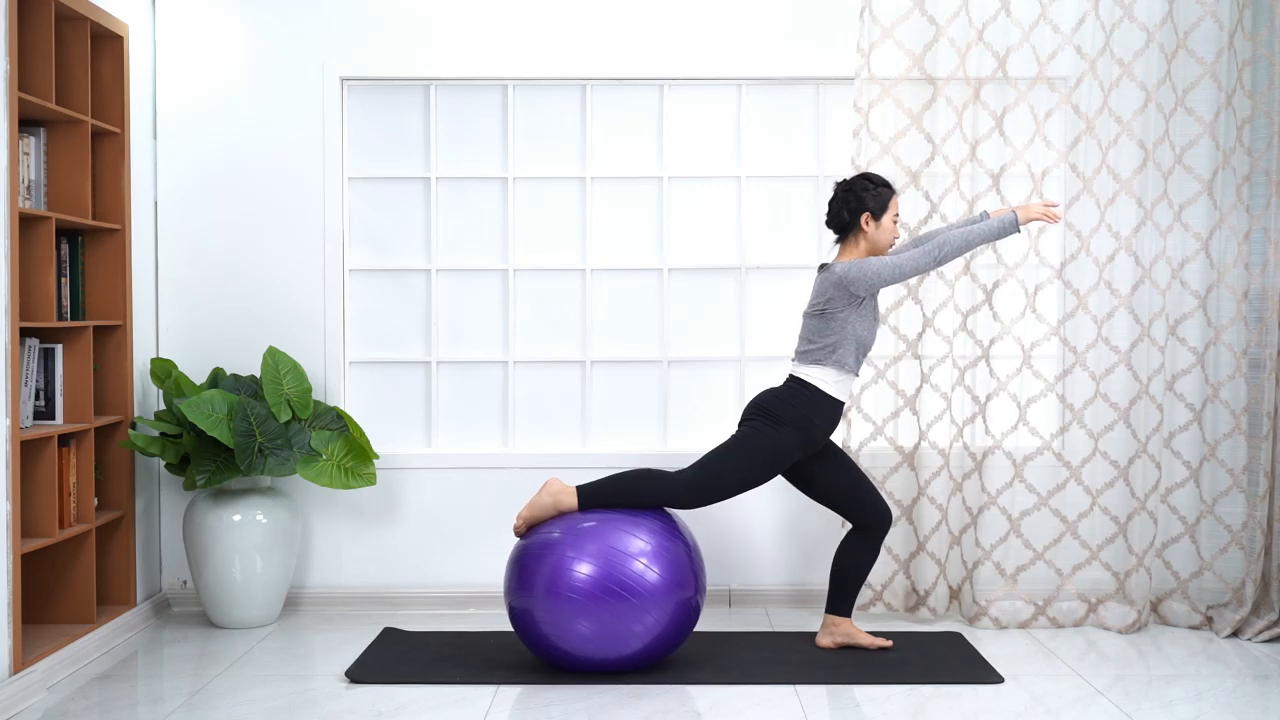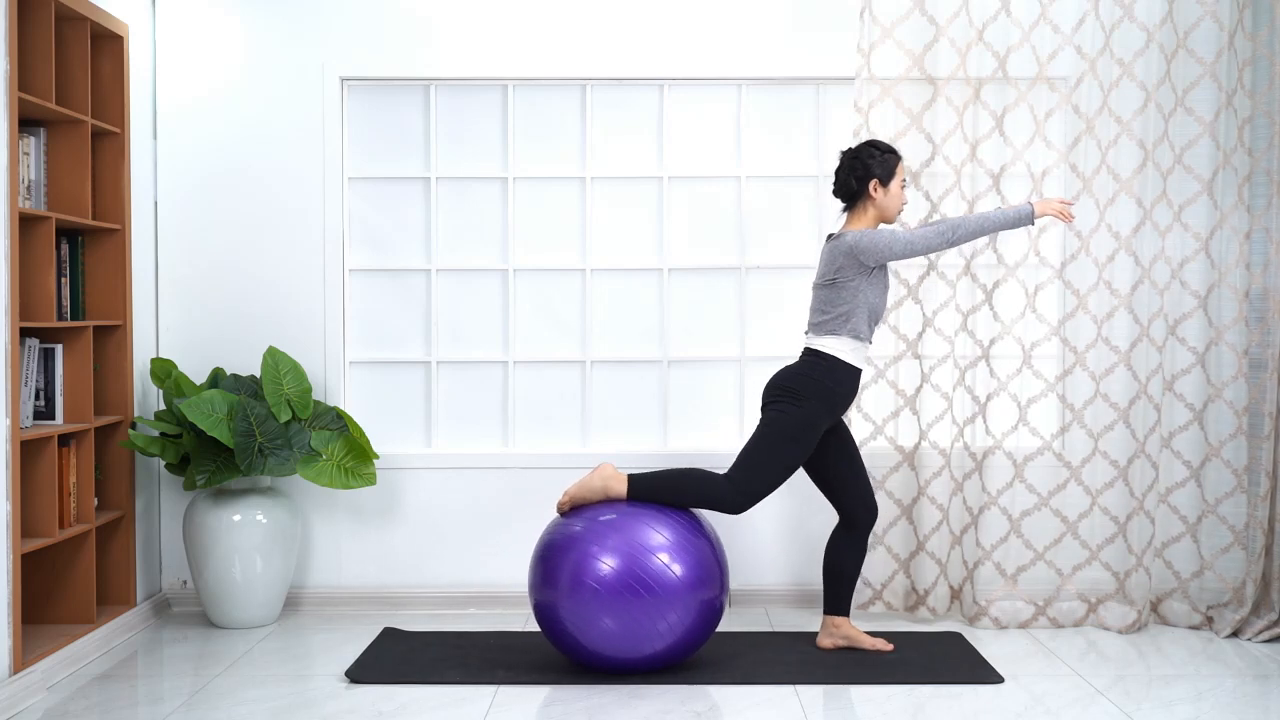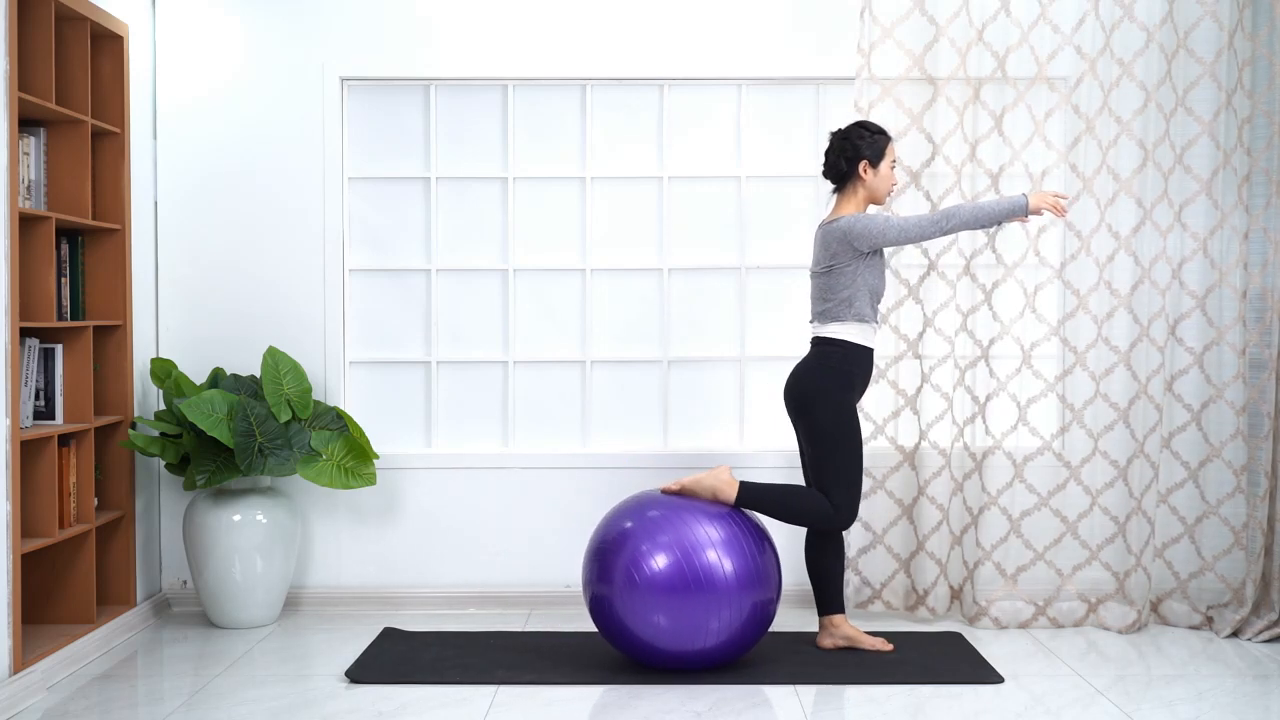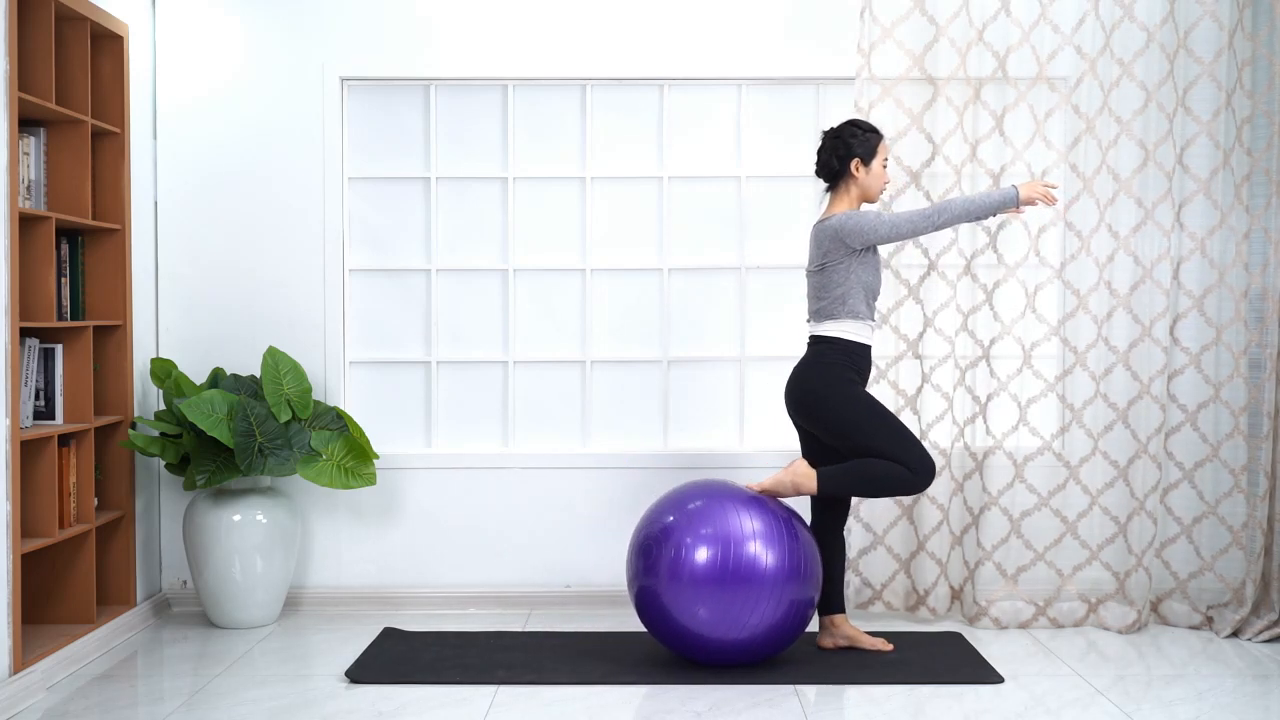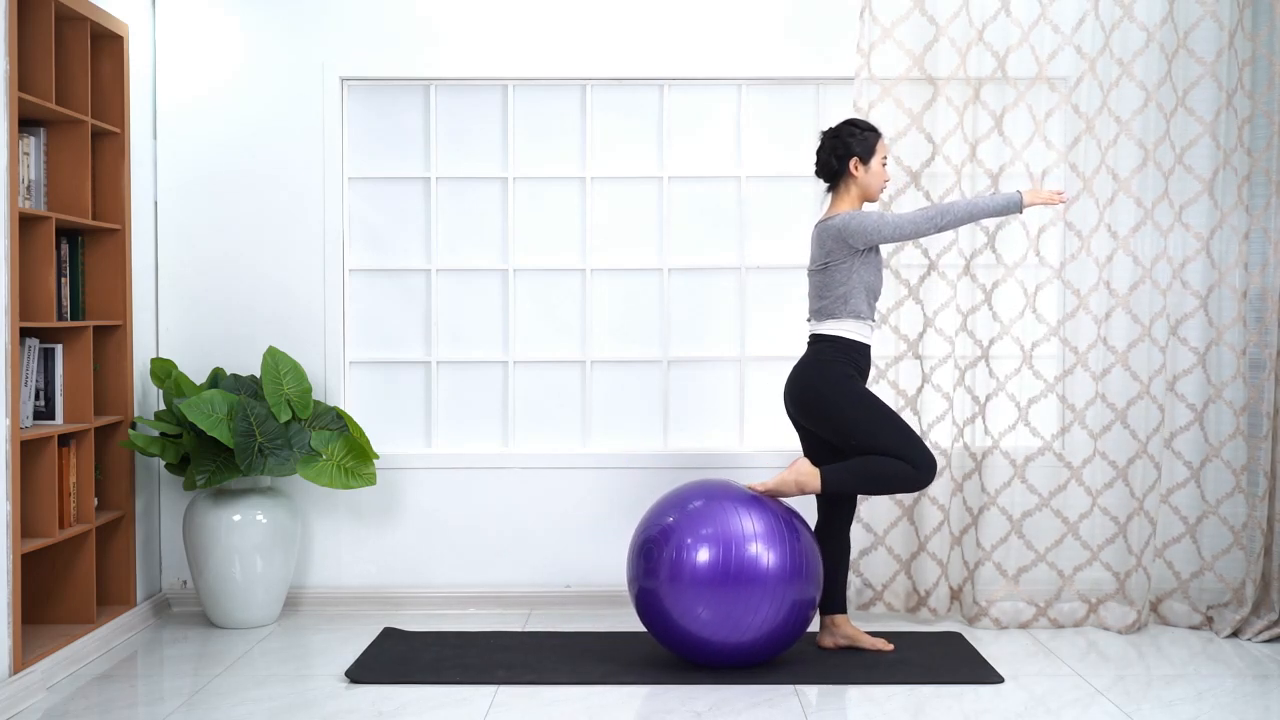
dt=1s
person 1, frame 1
left shoulder: (854, 271)
right shoulder: (848, 276)
left elbow: (928, 246)
right elbow: (936, 254)
left wrist: (995, 215)
right wrist: (1012, 220)
left hip: (802, 428)
right hip: (785, 420)
left knee: (873, 518)
right knee: (686, 488)
left ankle: (836, 625)
right ankle: (567, 496)
person 1, frame 2
left shoulder: (859, 243)
right shoulder: (857, 245)
left elbow: (936, 234)
right elbow: (944, 236)
left wrist: (1020, 212)
right wrist: (1028, 211)
left hip: (817, 400)
right hip: (806, 395)
left knee: (859, 512)
right knee: (736, 492)
left ankle: (836, 625)
right ankle: (616, 484)
person 1, frame 3
left shoulder: (848, 227)
right shoulder: (852, 229)
left elbow: (925, 228)
right elbow: (937, 225)
left wrist: (1003, 211)
right wrist: (1020, 203)
left hip: (824, 382)
right hip: (827, 383)
left knee: (830, 513)
right knee: (835, 510)
left ankle: (833, 626)
right ankle: (727, 488)
person 1, frame 4
left shoulder: (845, 225)
right shoulder: (844, 226)
left elbow: (923, 221)
right elbow: (931, 218)
left wrist: (998, 203)
right wrist: (1011, 194)
left hip: (824, 382)
right hip: (828, 381)
left knee: (832, 512)
right knee: (915, 470)
left ankle: (834, 625)
right ankle: (804, 477)
person 1, frame 5
left shoulder: (846, 225)
right shoulder: (845, 226)
left elbow: (925, 220)
right elbow: (934, 220)
left wrist: (1007, 202)
right wrist: (1017, 200)
left hip: (823, 381)
right hip: (829, 379)
left knee: (838, 509)
right knee: (917, 467)
left ankle: (834, 624)
right ankle: (807, 478)
